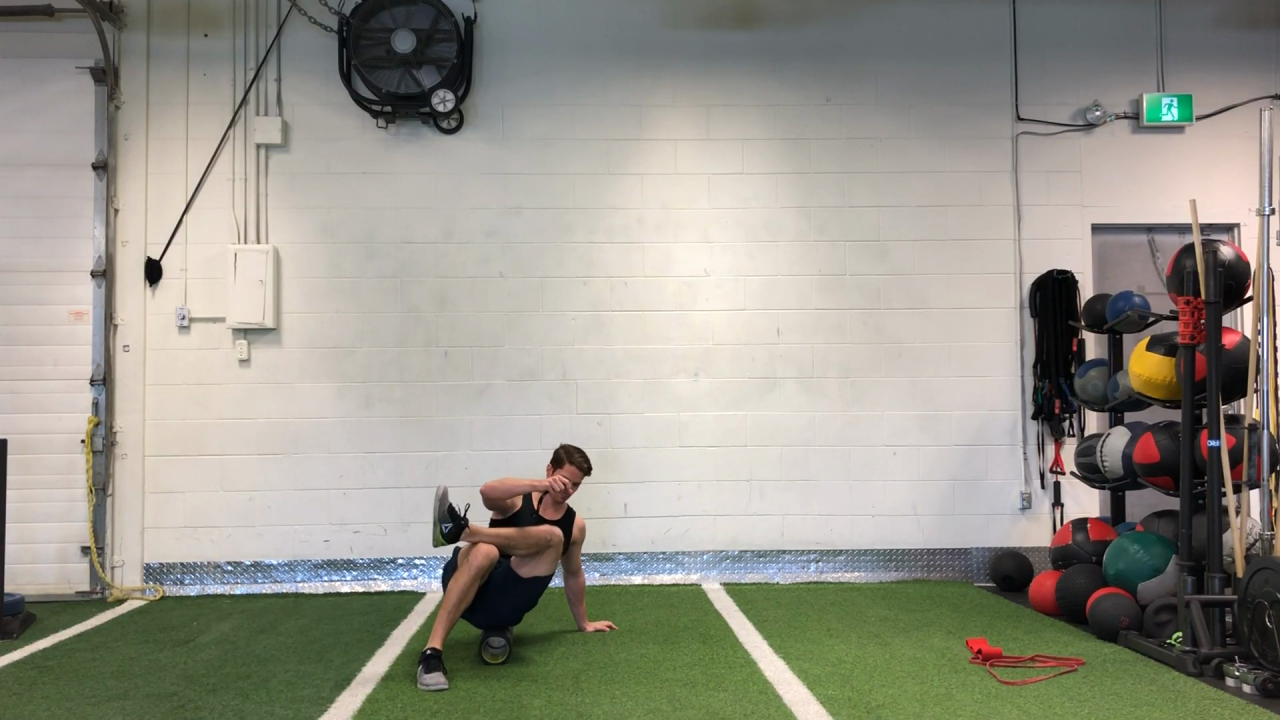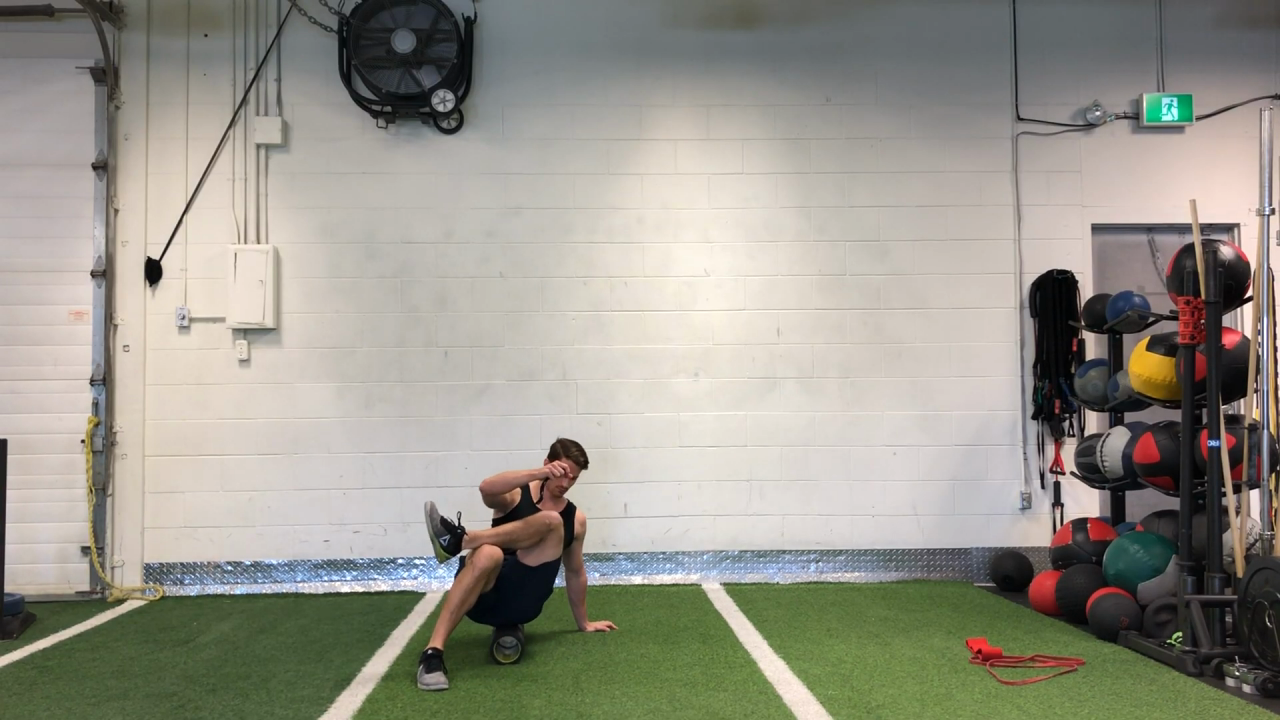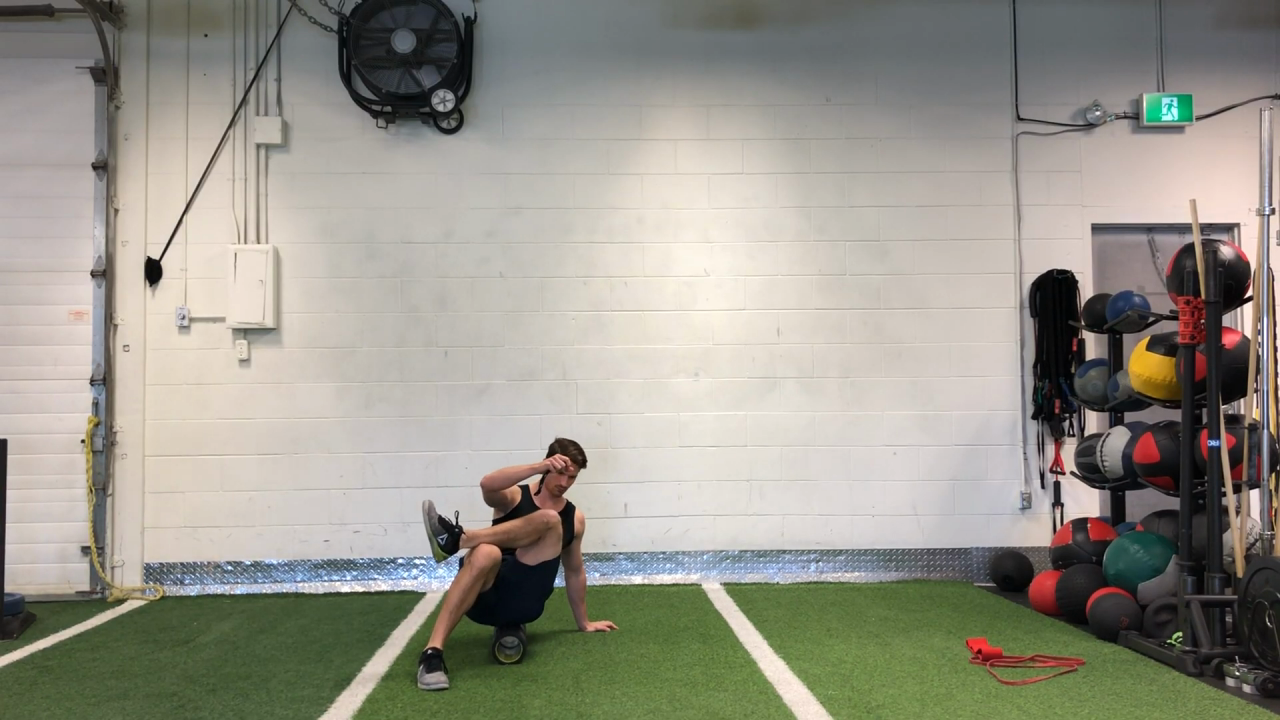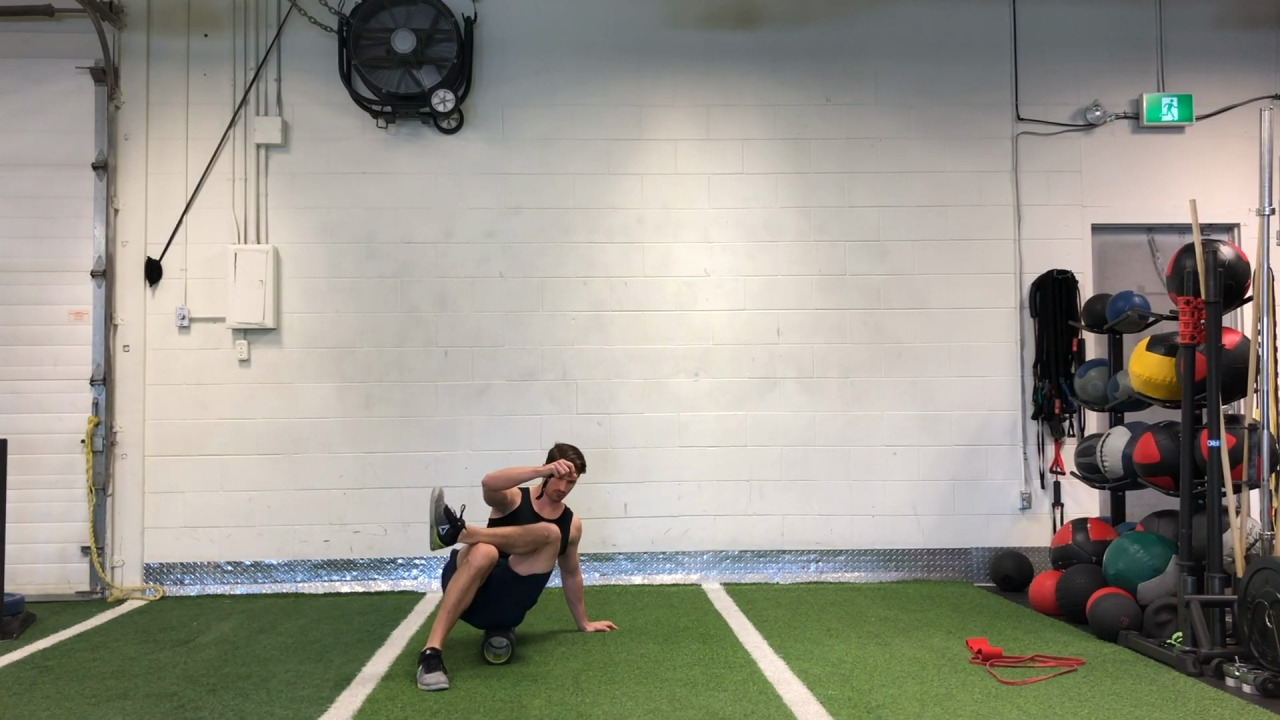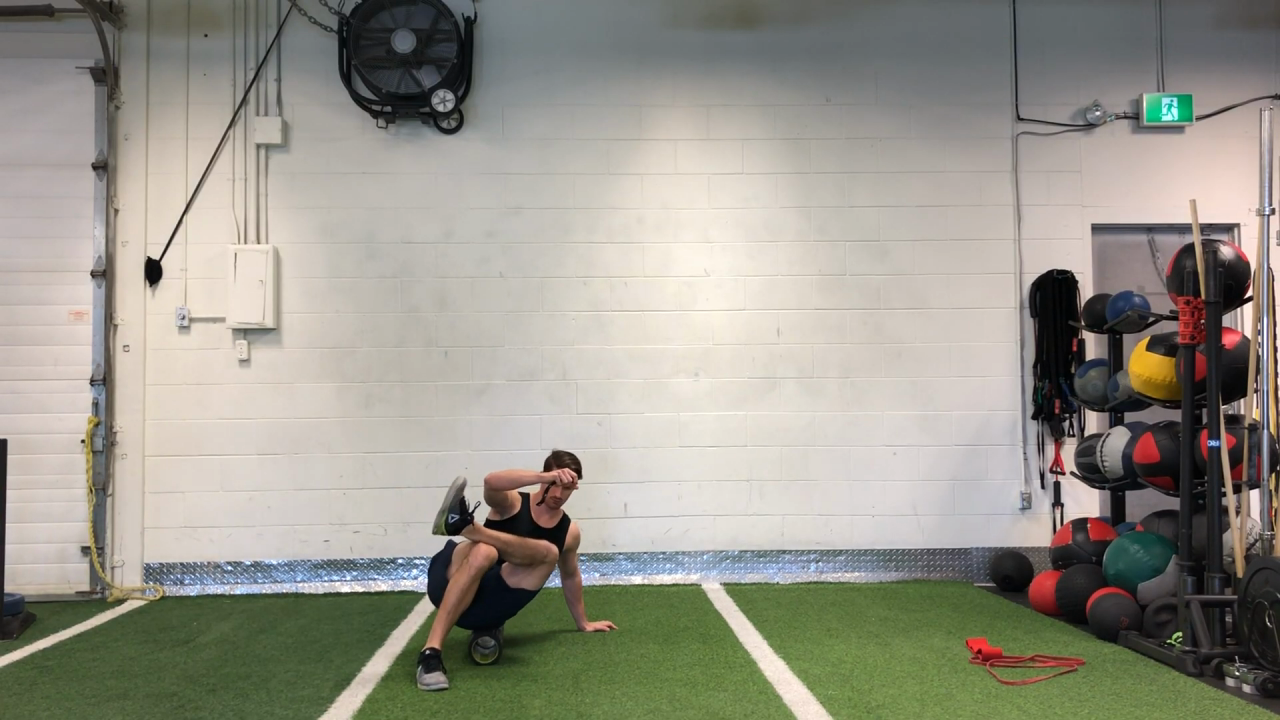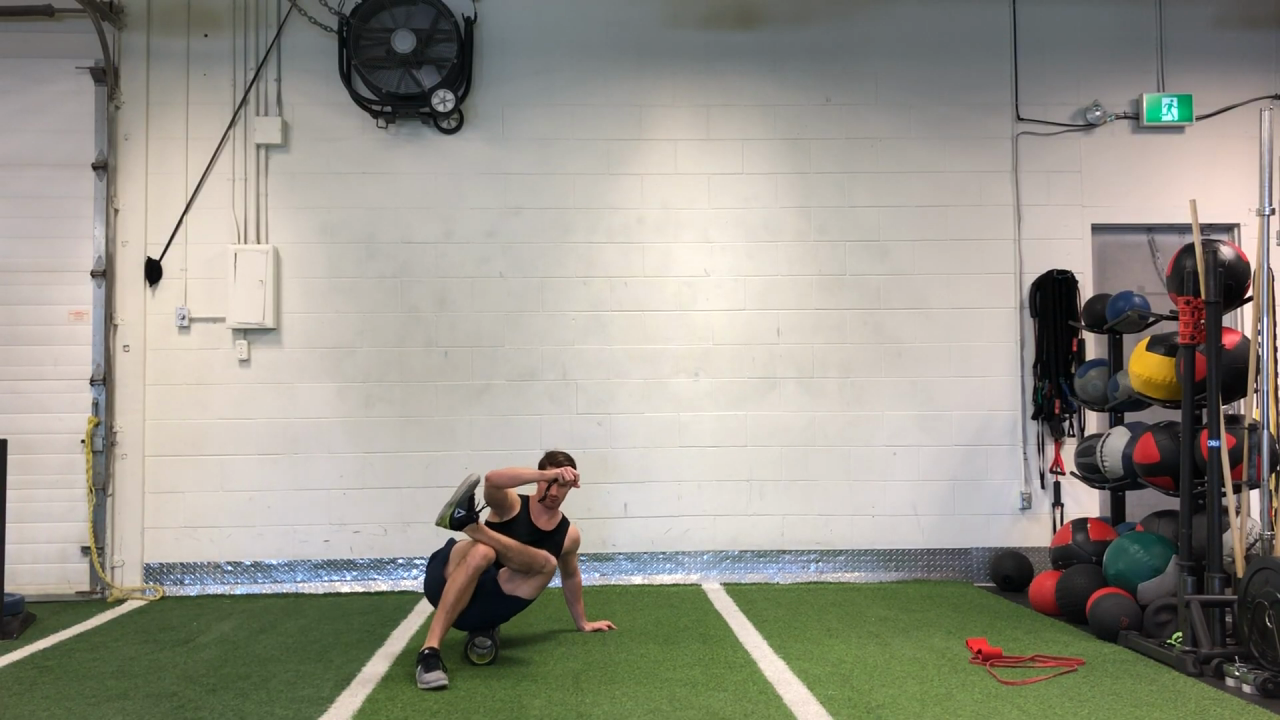
dt=0.2s
person 1, frame 1
left shoulder: (575, 526)
right shoulder: (516, 500)
left elbow: (574, 575)
right elbow: (487, 491)
left wrist: (583, 623)
right wrist: (539, 485)
left hip: (502, 610)
right hip: (470, 588)
left knee: (553, 536)
right knee: (484, 552)
right ankle: (432, 653)
person 1, frame 2
left shoulder: (576, 519)
right shoulder: (515, 496)
left elbow: (575, 573)
right elbow: (486, 488)
left wrist: (584, 622)
right wrist: (539, 474)
left hip: (520, 604)
right hip: (483, 593)
left knee: (552, 521)
right knee: (488, 554)
right ankle: (433, 652)
person 1, frame 3
left shoulder: (574, 518)
right shoulder: (514, 497)
left elbow: (575, 572)
right elbow: (487, 485)
left wrist: (584, 622)
right wrist: (540, 468)
left hip: (523, 604)
right hip: (484, 594)
left knee: (550, 520)
right knee: (486, 553)
right ankle: (433, 652)
person 1, frame 4
left shoulder: (571, 524)
right shoulder: (513, 499)
left elbow: (571, 574)
right elbow: (488, 483)
left wrist: (583, 622)
right wrist: (542, 472)
left hip: (505, 608)
right hip: (472, 594)
left knee: (550, 533)
right knee: (484, 553)
right ankle: (431, 652)
person 1, frame 5
left shoulder: (569, 532)
right shoulder: (512, 503)
left elbow: (570, 577)
right elbow: (491, 482)
left wrist: (583, 622)
right wrist: (546, 478)
left hip: (484, 611)
right hip: (451, 583)
left knee: (549, 552)
right knee: (483, 552)
right ankle: (430, 652)
person 1, frame 6
left shoulder: (569, 534)
right shoulder: (510, 505)
left elbow: (571, 577)
right elbow: (492, 479)
left wrist: (582, 622)
right wrist: (547, 475)
left hip: (480, 611)
right hip: (447, 581)
left knee: (547, 563)
right knee: (481, 552)
right ankle: (430, 652)
